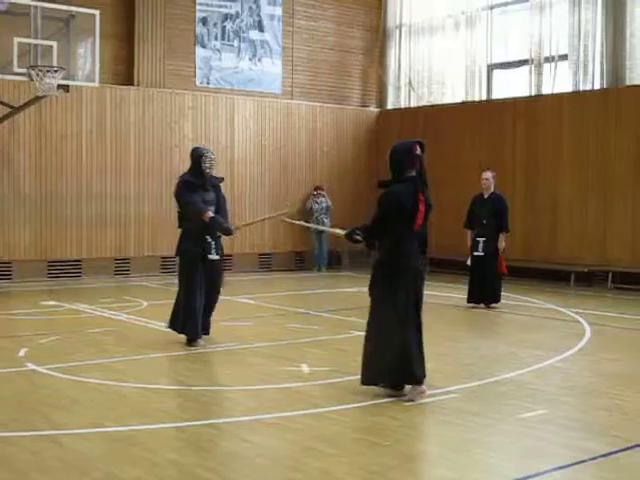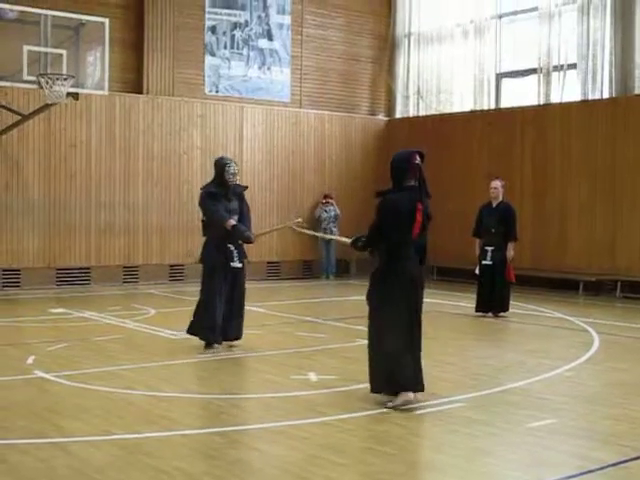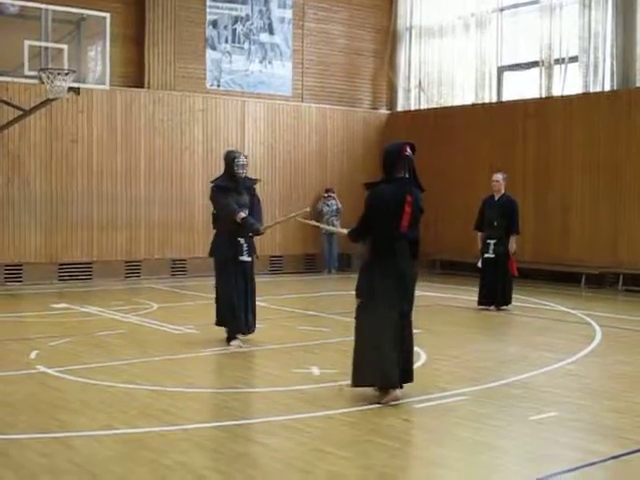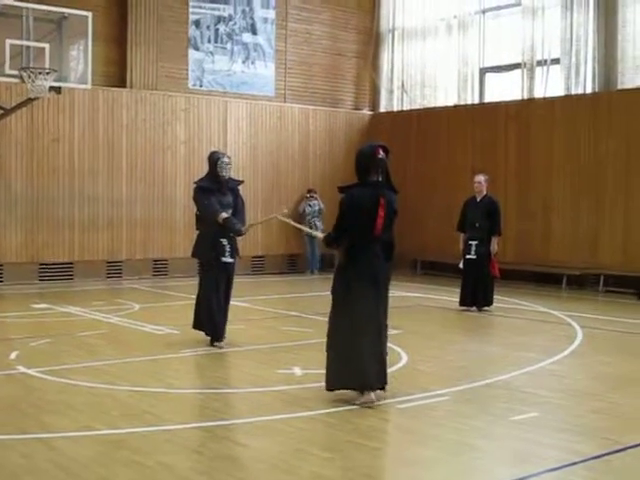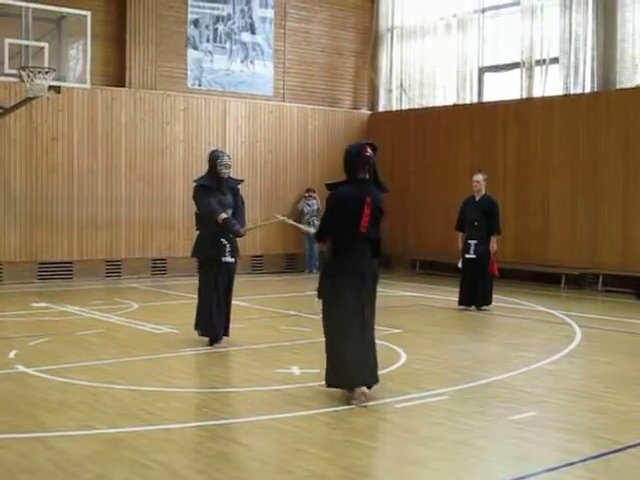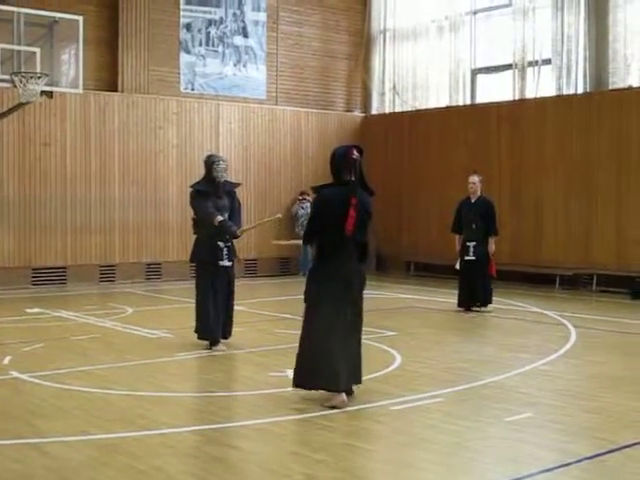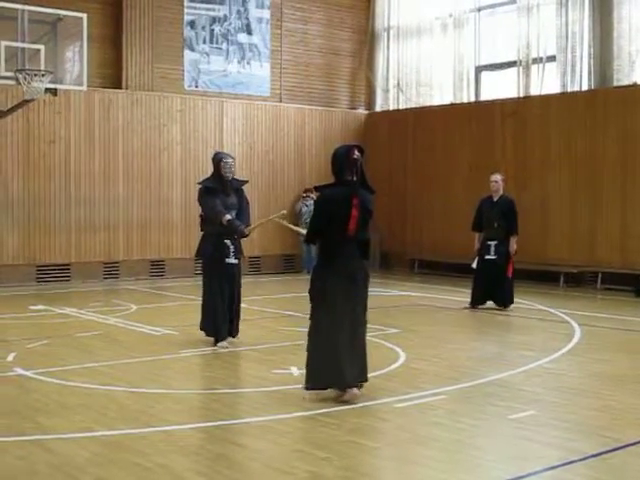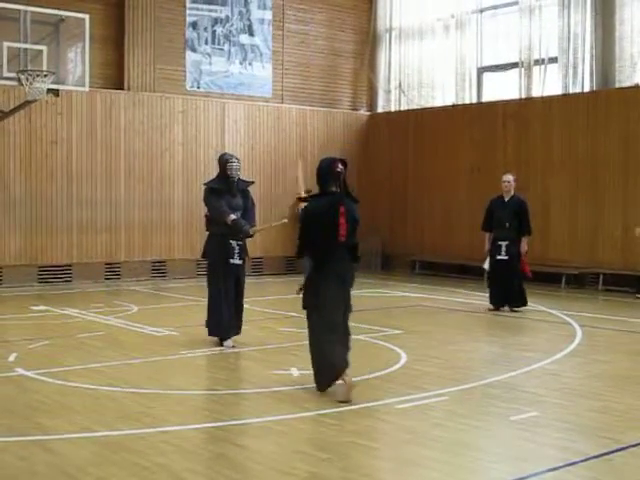
dt=0.5s
person 1, frame 1
left shoulder: (393, 194)
right shoulder: (421, 193)
left elbow: (378, 228)
left wrist: (356, 233)
right wrist: (365, 233)
left hip: (395, 263)
right hip: (414, 262)
left knee: (394, 320)
right knee: (408, 318)
left ankle: (414, 380)
right ankle: (396, 380)
person 1, frame 2
left shoulder: (391, 202)
right shoulder: (422, 202)
left elbow: (376, 235)
left wrist: (360, 243)
right wrist: (370, 242)
left hip: (392, 271)
right hip: (413, 270)
left knee: (389, 327)
right knee: (408, 326)
left ankle: (401, 387)
right ankle: (407, 385)
person 1, frame 3
left shoulder: (379, 194)
right shoulder: (415, 194)
left elbow: (364, 228)
right elbow: (411, 228)
left wrist: (353, 234)
left hip: (382, 264)
right hip: (406, 264)
left knee: (378, 322)
right knee: (399, 320)
left ankle: (389, 384)
right ankle: (394, 378)
person 1, frame 4
left shoulder: (353, 197)
right shoulder: (389, 198)
left elbow: (339, 233)
right elbow: (384, 232)
left wrist: (329, 240)
left hip: (356, 267)
right hip: (380, 266)
left knee: (354, 325)
right knee: (374, 323)
left ankle: (366, 387)
right ankle: (372, 381)
person 1, frame 5
left shoulder: (340, 195)
right shoulder: (377, 196)
left elbow: (324, 232)
right elbow: (373, 230)
left wrist: (322, 236)
left hip: (342, 265)
right hip: (367, 265)
left knee: (343, 323)
right knee: (361, 321)
left ankle: (357, 383)
right ankle: (360, 379)
person 1, frame 6
left shoulder: (325, 197)
right shoulder: (364, 199)
left elbow: (310, 234)
right elbow: (362, 234)
left wrist: (311, 239)
left hip: (328, 269)
right hip: (354, 270)
left knee: (325, 326)
right knee: (348, 325)
left ankle: (338, 389)
right ankle: (346, 383)
person 1, frame 7
left shoulder: (328, 197)
right shoulder: (365, 198)
left elbow: (313, 235)
right elbow: (362, 231)
left wrist: (313, 237)
left hip: (331, 267)
right hip: (357, 267)
left knee: (331, 324)
right knee: (352, 322)
left ankle: (346, 383)
right ankle: (352, 380)
person 1, frame 8
left shoulder: (313, 209)
right shoulder: (350, 207)
left elbow: (303, 247)
right elbow: (350, 240)
left wrist: (303, 253)
left hip: (323, 274)
right hip: (344, 272)
left knee: (326, 327)
right knee: (336, 321)
left ankle: (344, 375)
right ankle: (336, 372)
person 2, frame 1
left shoulder: (214, 184)
right shoulder: (185, 186)
left elbow: (221, 207)
right elbow: (198, 208)
left wrist: (223, 225)
right wrist: (217, 223)
left hip: (211, 240)
right hip: (193, 241)
left knee: (212, 285)
right knee: (193, 287)
left ankle: (200, 328)
right ankle: (192, 333)
person 2, frame 2
left shoulder: (238, 193)
right shoulder: (209, 195)
left elbow: (245, 216)
right elbow: (220, 217)
left wrist: (245, 232)
right wrist: (239, 230)
left hip: (235, 248)
right hip: (216, 249)
left knee: (235, 293)
right knee: (214, 293)
left ankle: (228, 334)
right ankle: (210, 338)
person 2, frame 3
left shoulder: (249, 187)
right shoulder: (219, 189)
left elbow: (255, 209)
right elbow: (230, 210)
left wrist: (255, 225)
right wrist: (249, 223)
left hip: (245, 242)
right hip: (226, 243)
left knee: (245, 286)
right knee: (229, 287)
left ankle: (240, 327)
right ankle: (232, 332)
person 2, frame 4
left shoulder: (233, 188)
right shoulder: (203, 189)
left elbow: (239, 210)
right elbow: (212, 210)
left wrist: (238, 225)
right wrist: (229, 222)
left hip: (228, 243)
right hip: (210, 244)
left knee: (224, 288)
right knee: (212, 288)
left ankle: (217, 331)
right ankle: (215, 334)
person 2, frame 5
left shoulder: (233, 187)
right shoulder: (202, 188)
left elbow: (239, 210)
right elbow: (211, 209)
left wrist: (237, 226)
right wrist: (228, 223)
left hip: (228, 244)
right hip: (209, 243)
left knee: (225, 288)
right knee: (211, 288)
left ankle: (218, 330)
right ankle: (213, 333)
person 2, frame 6
left shoulder: (229, 191)
right shoulder: (199, 193)
left elbow: (236, 213)
right elbow: (208, 213)
left wrist: (234, 229)
right wrist: (224, 225)
left hip: (225, 246)
right hip: (207, 247)
left knee: (225, 291)
right knee: (209, 293)
left ankle: (217, 333)
right ankle: (213, 337)
person 2, frame 7
left shoulder: (237, 188)
right shoulder: (207, 190)
left elbow: (244, 210)
right elbow: (216, 211)
left wrist: (242, 227)
right wrist: (233, 224)
left hip: (232, 243)
right hip: (214, 244)
left knee: (232, 288)
right knee: (216, 289)
left ankle: (225, 331)
right ankle: (218, 334)
person 2, frame 8
left shoulder: (243, 189)
right shoulder: (213, 189)
left elbow: (249, 211)
right elbow: (220, 211)
left wrist: (246, 227)
right wrist: (235, 221)
left hip: (237, 244)
right hip: (219, 243)
left knee: (235, 287)
right knee: (220, 287)
left ankle: (226, 331)
right ankle: (224, 333)
person 3, frame 1
left shoulder: (499, 200)
right shoulder: (476, 199)
left elbow: (503, 223)
right elbow: (470, 221)
left wrist: (502, 240)
right wrist: (469, 238)
left hip: (492, 240)
right hip: (477, 240)
left knee: (492, 270)
right knee: (476, 269)
left ankle: (489, 299)
right ankle: (476, 298)
person 3, frame 2
left shoulder: (507, 209)
right shoulder: (484, 208)
left elbow: (511, 232)
right elbow: (478, 230)
left wrist: (510, 249)
right wrist: (477, 247)
left hip: (501, 249)
right hip: (486, 248)
left knee: (500, 279)
right knee: (484, 278)
left ankle: (497, 308)
right ankle: (485, 307)
person 3, frame 3
left shoulder: (510, 202)
right shoulder: (486, 201)
left elbow: (514, 225)
right elbow: (480, 223)
left wrist: (512, 243)
right wrist: (480, 240)
left hip: (503, 242)
right hip: (488, 242)
left knee: (502, 272)
right knee: (487, 271)
left ankle: (500, 301)
right ankle: (487, 300)
person 3, frame 4
left shoulder: (492, 203)
right shoulder: (468, 203)
left elbow: (496, 226)
right elbow: (462, 224)
left wrist: (494, 244)
right wrist: (462, 242)
left hip: (485, 243)
right hip: (470, 243)
left knee: (484, 273)
right knee: (468, 272)
left ankle: (482, 302)
right ankle: (469, 301)
person 3, frame 5
left shoulder: (490, 202)
right shoulder: (467, 202)
left elbow: (495, 226)
right elbow: (461, 224)
left wrist: (493, 243)
right wrist: (460, 241)
left hip: (484, 243)
right hip: (469, 242)
left knee: (483, 272)
right knee: (468, 272)
left ankle: (481, 301)
right ankle: (468, 301)
person 3, frame 6
left shoulder: (487, 203)
right shoulder: (463, 204)
left elbow: (492, 227)
right elbow: (458, 226)
left wrist: (491, 244)
right wrist: (458, 243)
left hip: (482, 244)
right hip: (467, 244)
left knee: (483, 273)
right knee: (466, 274)
left ankle: (483, 302)
right ankle: (467, 303)
person 3, frame 7
left shoulder: (508, 203)
right shoulder: (484, 202)
left elbow: (513, 227)
right elbow: (478, 225)
left wrist: (513, 243)
right wrist: (477, 242)
left hip: (503, 244)
right hip: (487, 242)
left knee: (503, 273)
right knee: (481, 271)
left ankle: (504, 302)
right ankle: (476, 301)
person 3, frame 8
left shoulder: (520, 203)
right shoulder: (494, 202)
left elbow: (525, 227)
right elbow: (488, 225)
left wrist: (524, 244)
right wrist: (487, 242)
left hip: (514, 244)
right hip: (497, 243)
left knee: (514, 274)
right knee: (495, 274)
left ankle: (514, 303)
right ankle: (497, 303)
